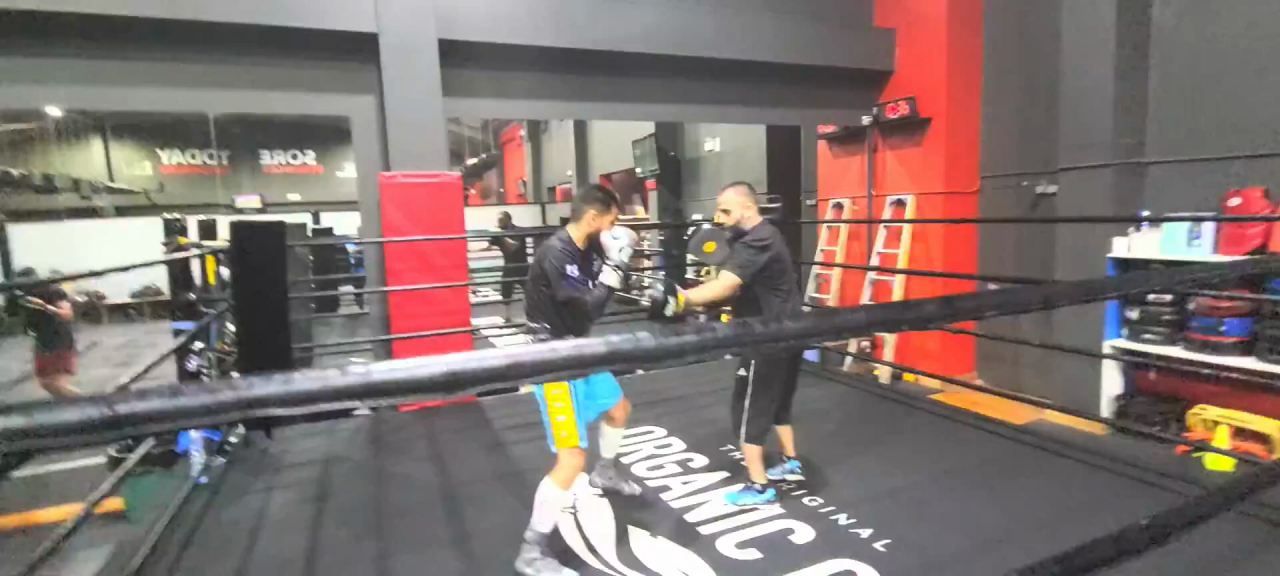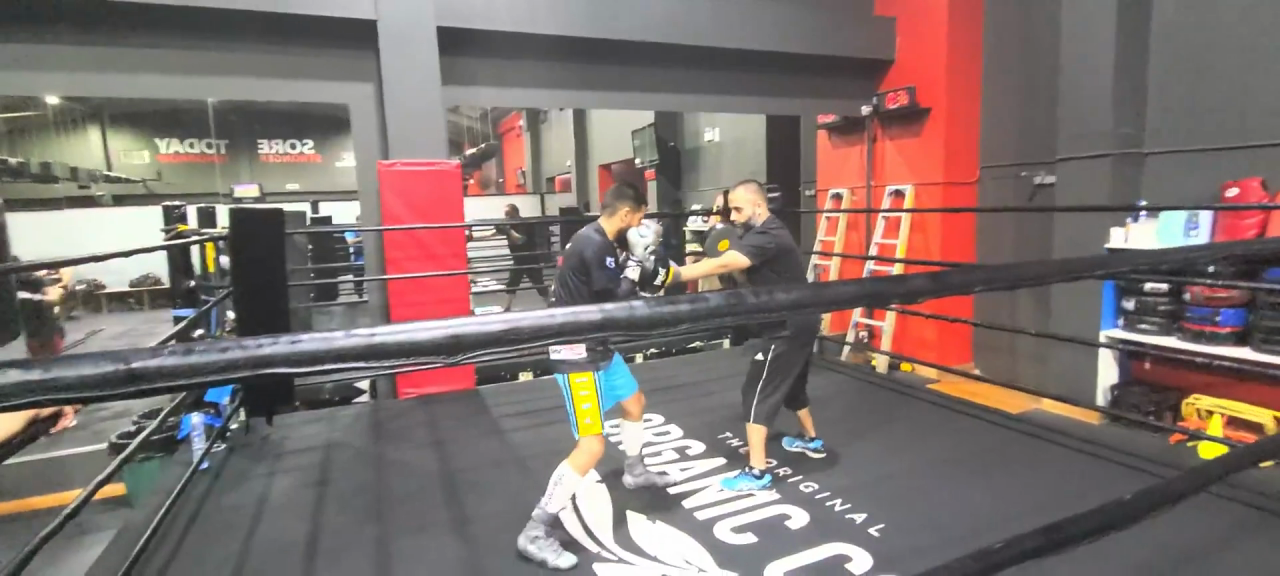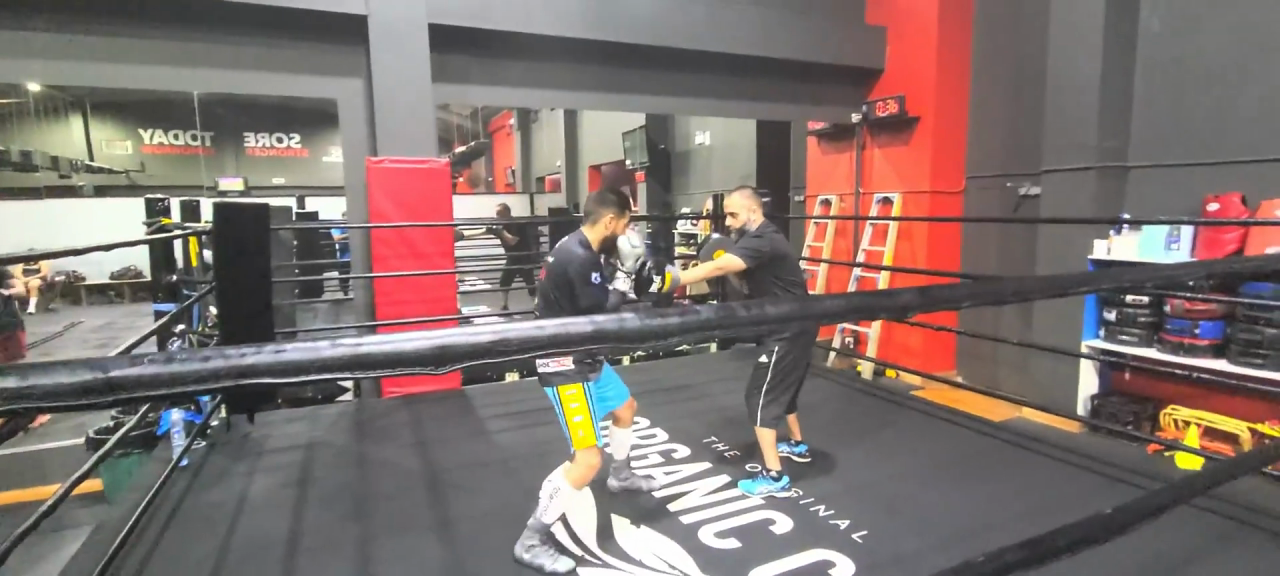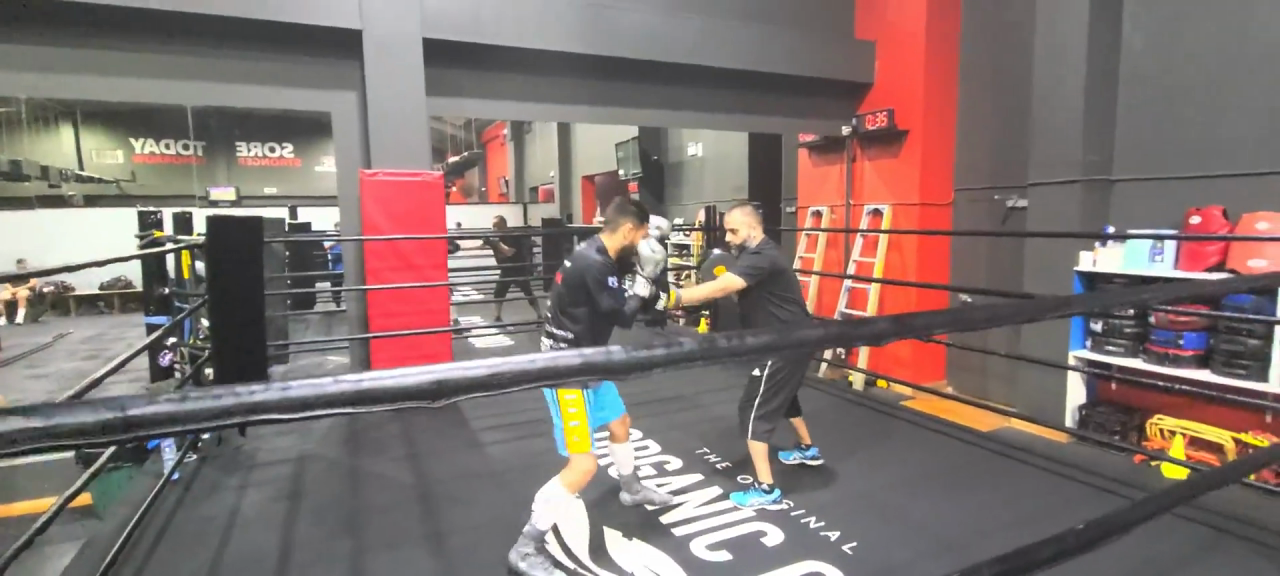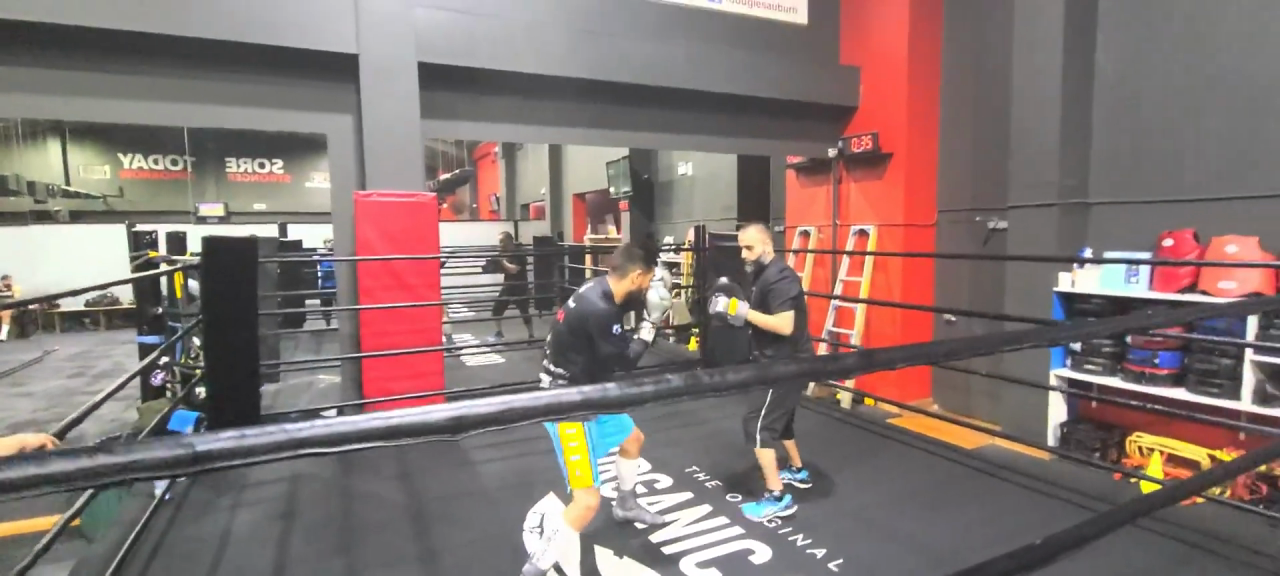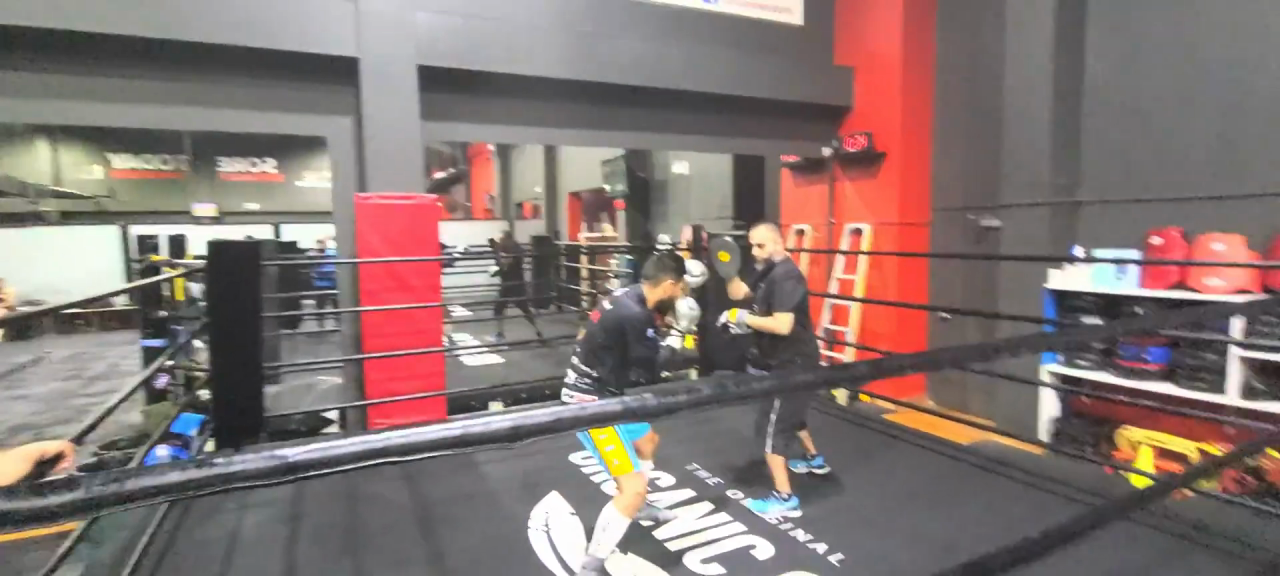
dt=0.4s
person 1, frame 1
left shoulder: (579, 249)
right shoulder: (557, 254)
left elbow: (589, 293)
right elbow: (587, 309)
left wrist: (613, 262)
right wrist: (613, 266)
left knee: (617, 407)
right knee: (572, 460)
left ankle: (606, 472)
person 1, frame 2
left shoulder: (599, 240)
right shoulder: (594, 246)
left elbow: (614, 286)
right elbow: (615, 301)
left wrist: (642, 253)
right wrist: (636, 260)
left hip: (596, 347)
right hip: (576, 355)
left knee: (634, 402)
right knee: (591, 447)
left ankle: (634, 471)
right ankle: (535, 532)
person 1, frame 3
left shoulder: (582, 248)
right shoulder: (577, 258)
left elbow: (597, 296)
right elbow: (604, 315)
left wrist: (617, 263)
right wrist: (625, 271)
left hip: (587, 358)
right hip: (566, 368)
left knee: (626, 408)
right knee: (588, 461)
left ankle: (620, 475)
right ankle: (531, 541)
person 1, frame 4
left shoulder: (599, 253)
right shoulder: (594, 265)
right elbow: (623, 316)
left wrist: (654, 234)
right wrist: (646, 275)
left knee: (621, 426)
right knee: (582, 467)
left ankle: (631, 489)
person 1, frame 5
left shoulder: (601, 290)
right shoulder: (598, 309)
right elbow: (626, 361)
left wrist: (654, 287)
right wrist: (651, 321)
left knee: (632, 440)
right knee: (586, 503)
left ankle: (626, 505)
person 1, frame 6
left shoulder: (630, 297)
right shoulder: (633, 314)
left elbow: (653, 312)
right elbow: (652, 368)
left hip: (604, 394)
right hip: (589, 402)
left knee: (648, 441)
right knee: (634, 489)
left ankle: (638, 508)
person 2, frame 1
left shoulder: (757, 243)
right shoulder: (761, 236)
left elbow: (724, 286)
right elbow: (741, 285)
left wrist: (681, 298)
left knee: (749, 408)
right knee: (777, 400)
left ankle: (760, 488)
right ankle: (791, 463)
person 2, frame 2
left shoulder: (766, 237)
right shoulder: (764, 232)
left elbow: (725, 265)
right elbow: (750, 272)
left wrist: (674, 274)
right wrist: (726, 250)
left hip: (787, 328)
right hip: (798, 323)
left knee: (757, 393)
right knee: (790, 384)
left ankle: (756, 472)
right ankle: (811, 440)
person 2, frame 3
left shoulder: (762, 241)
right shoulder: (762, 238)
left elbow: (719, 267)
right elbow: (750, 278)
left wrist: (673, 278)
right wrist: (735, 273)
left hip: (789, 331)
right hip: (795, 326)
left knee: (761, 396)
right knee: (782, 388)
left ankle: (774, 477)
right ankle: (797, 445)
person 2, frame 4
left shoulder: (760, 258)
right shoulder: (760, 255)
left elbow: (720, 289)
right elbow: (733, 288)
left wrist: (675, 296)
right wrist: (722, 275)
left knee: (755, 411)
right knee: (783, 398)
left ankle: (765, 490)
right ankle: (808, 449)
person 2, frame 5
left shoulder: (779, 278)
right shoulder: (763, 275)
left elbow: (784, 326)
right elbow: (762, 314)
left wrist: (742, 311)
right wrist: (733, 306)
right hip: (780, 361)
left knee: (757, 423)
right knee: (777, 418)
left ankle: (777, 497)
right ankle: (797, 471)
person 2, frame 6
left shoulder: (786, 277)
right shoulder: (767, 273)
left elbow: (782, 326)
right elbow: (737, 293)
left wrist: (742, 318)
left hip: (794, 362)
right hip: (789, 360)
left knee: (771, 424)
right knee: (789, 412)
left ankle: (784, 498)
right ankle: (814, 458)
